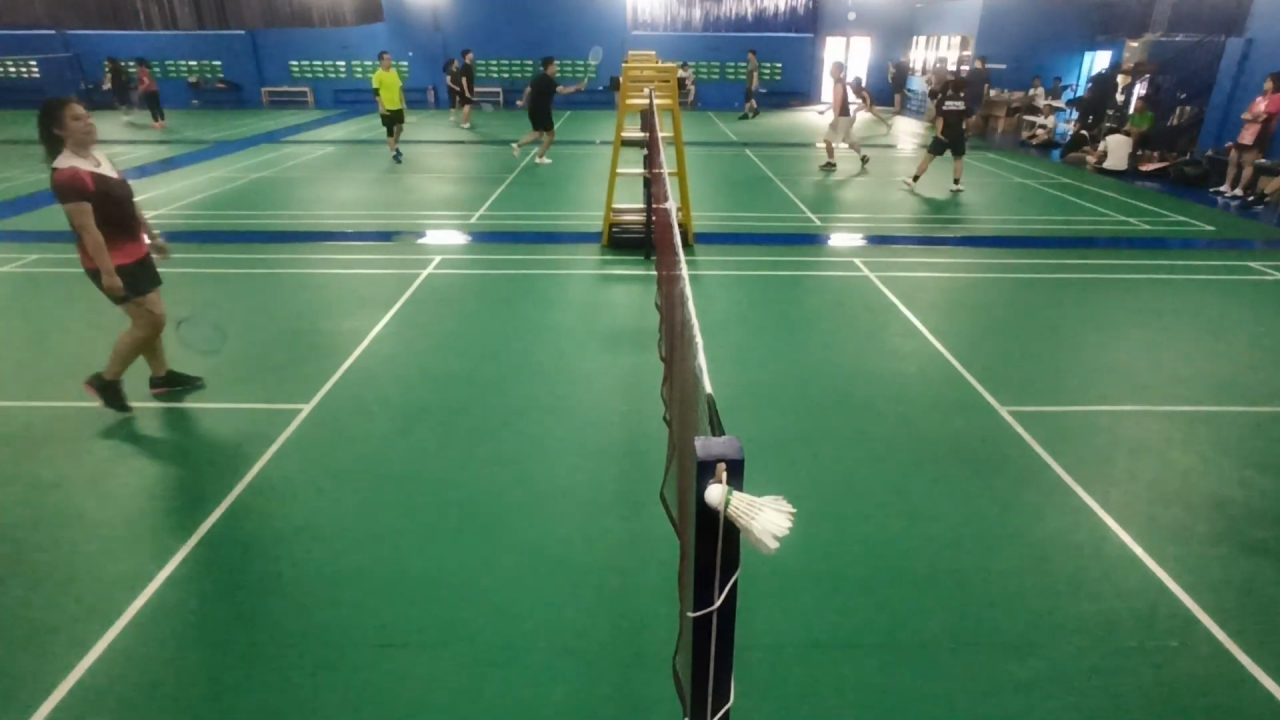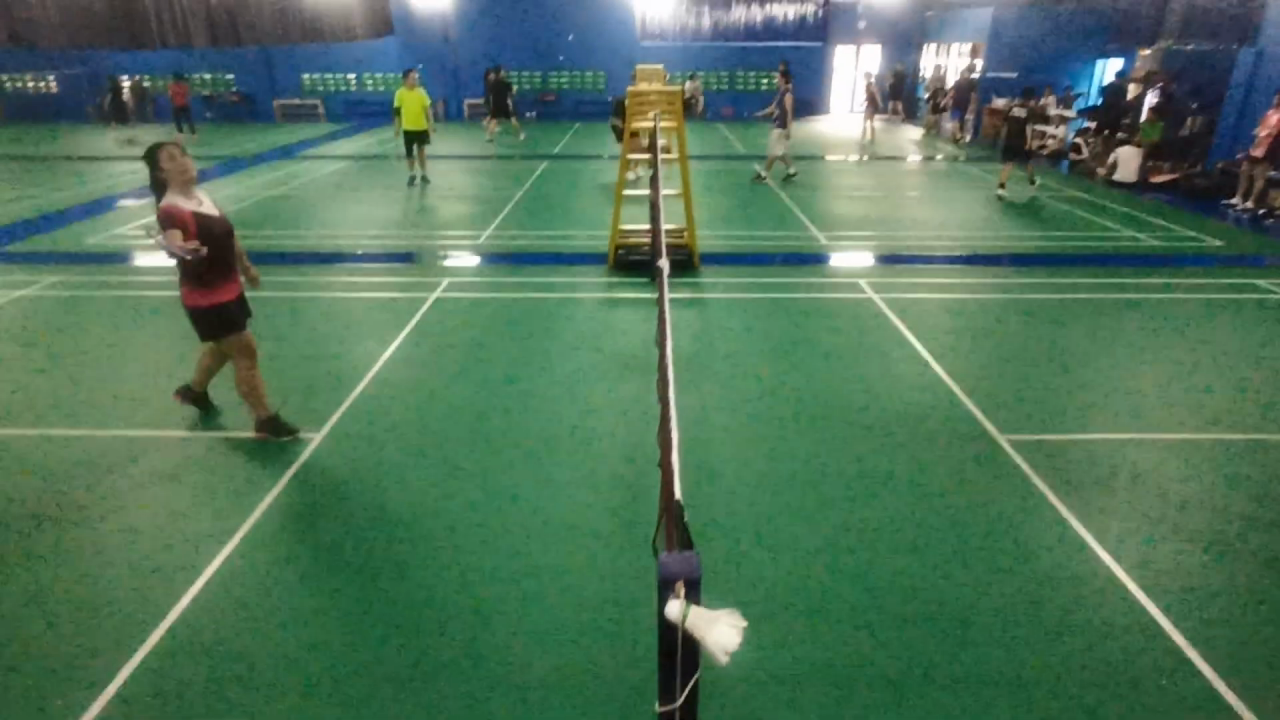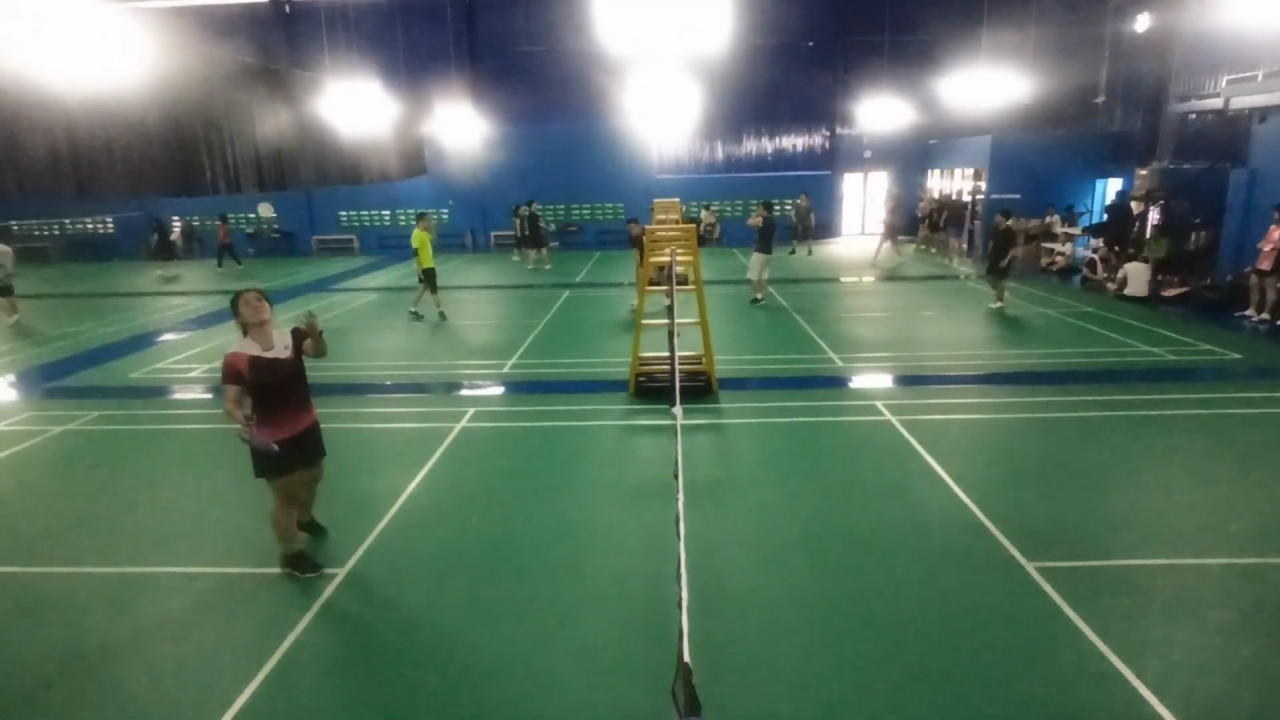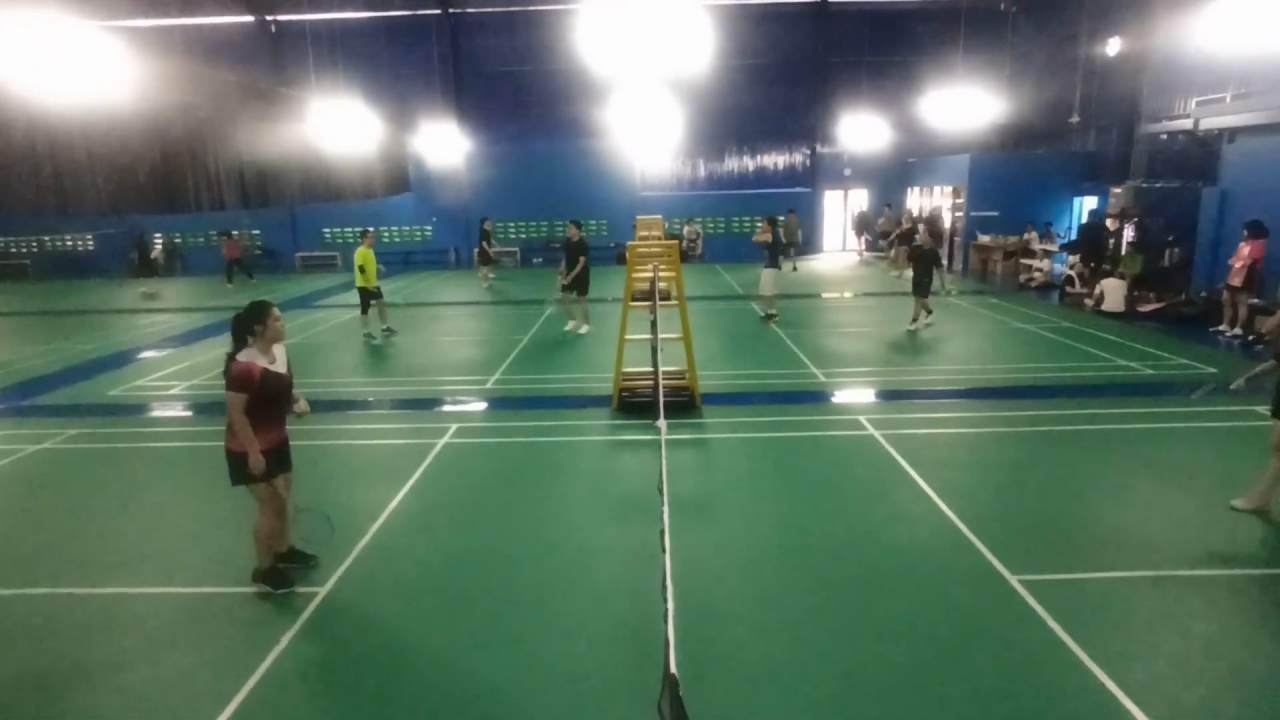
dt=1s
person 1, frame 1
left shoulder: (99, 158)
right shoulder: (68, 176)
left elbow: (127, 205)
right elbow: (87, 229)
left wrist: (152, 236)
right wrist: (107, 272)
left hip: (135, 252)
right hip: (112, 264)
left knee: (153, 316)
right knee: (150, 321)
left ankle: (162, 376)
right ankle: (107, 380)
person 1, frame 2
left shoulder: (203, 198)
right shoulder: (170, 210)
left elbow: (227, 239)
right elbow: (173, 244)
left wrist: (246, 266)
right wrist: (186, 249)
left hip: (229, 290)
right hip: (206, 300)
left knee: (222, 346)
right knee: (246, 354)
left ankle: (194, 390)
right ankle: (265, 420)
person 1, frame 3
left shoulder: (293, 337)
right shoulder: (236, 358)
left elbow: (319, 351)
right elbow: (231, 402)
left wrist: (315, 334)
right wrist: (238, 415)
left hip: (306, 427)
right hip: (270, 439)
left knee: (312, 478)
right knee: (285, 495)
left ankle: (304, 518)
right ankle: (291, 555)
person 1, frame 4
left shoulder: (280, 353)
right shoulder: (243, 366)
right elbow: (235, 413)
left wrist: (297, 401)
right wrist: (253, 452)
left hip: (276, 441)
right hip: (249, 449)
left knee: (282, 499)
right knee: (271, 505)
left ankle: (283, 551)
right ankle: (265, 570)
